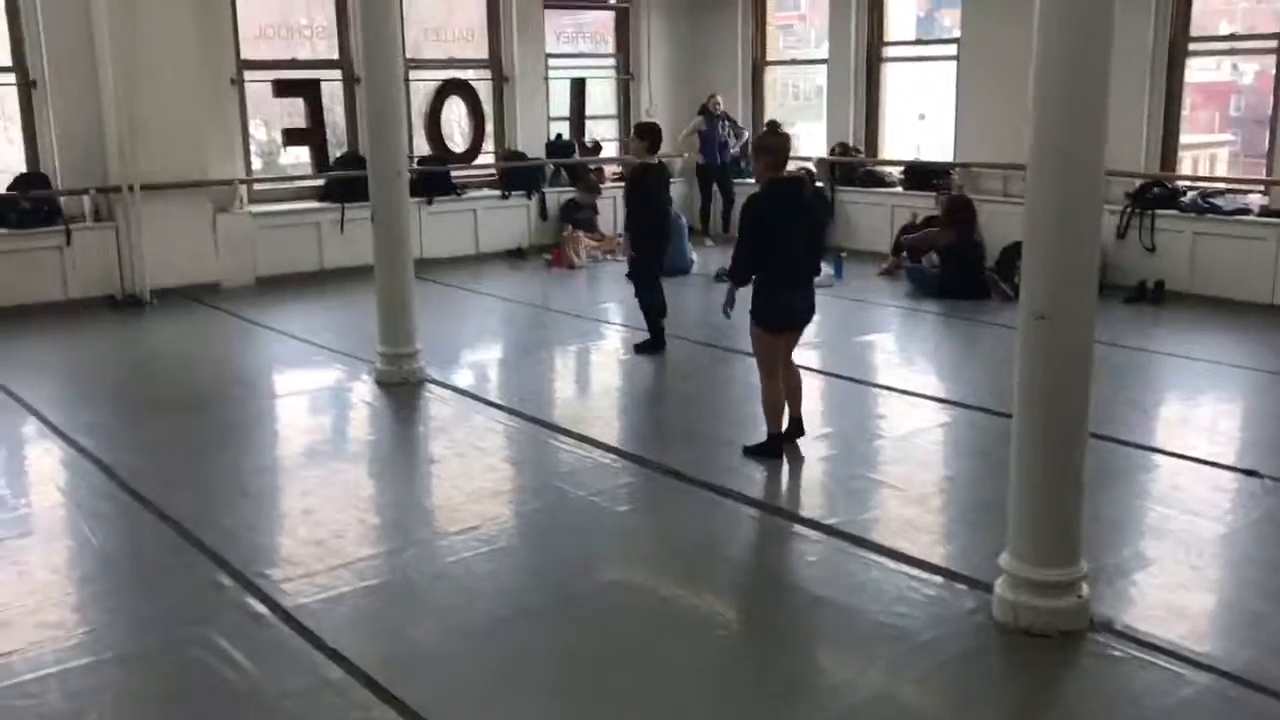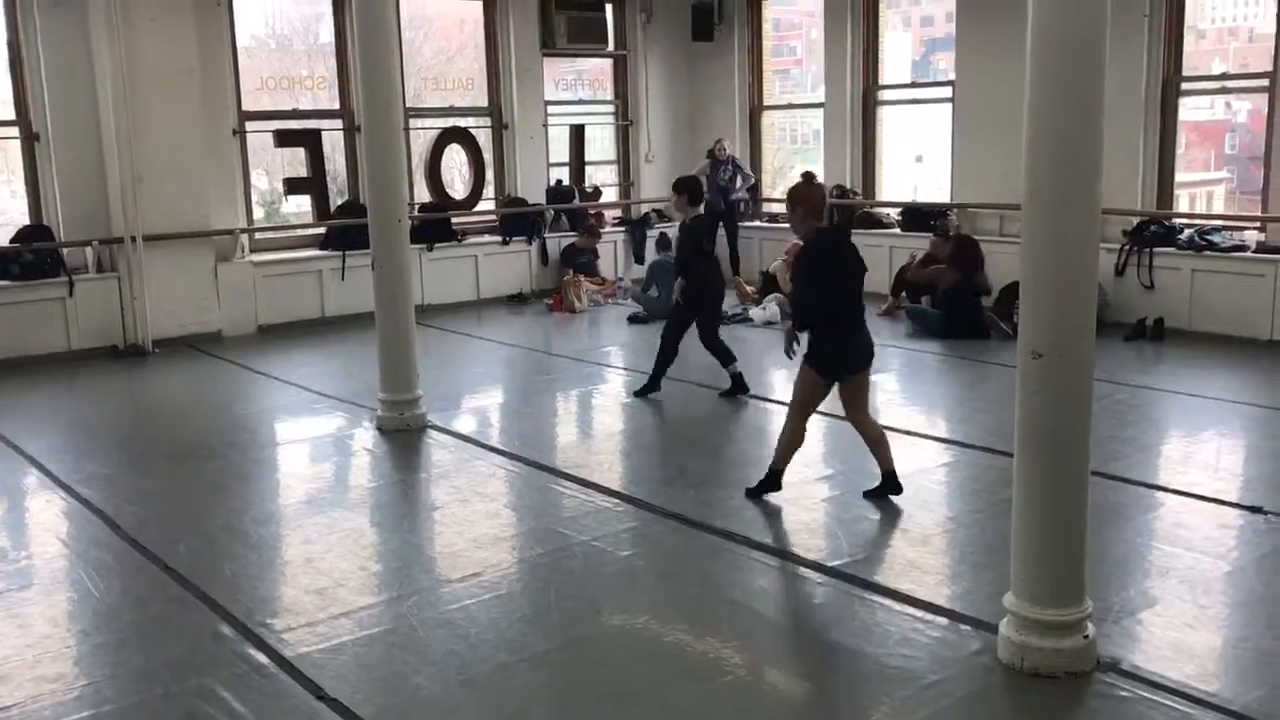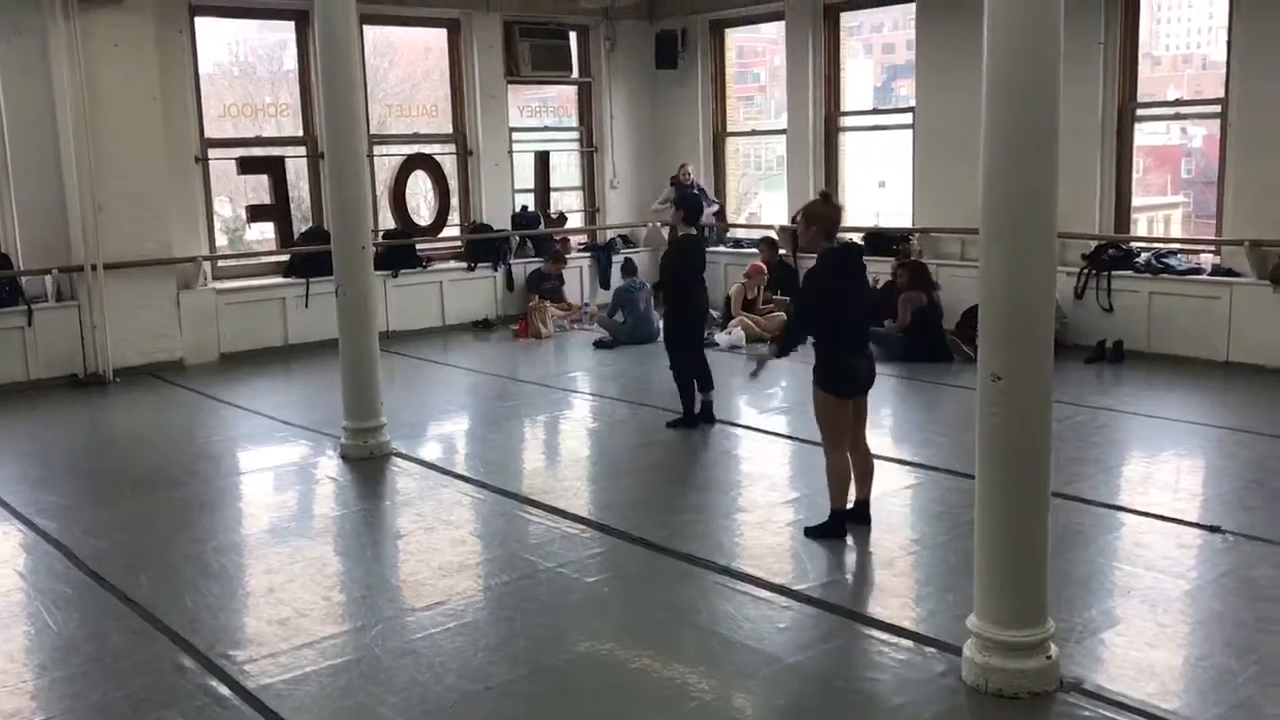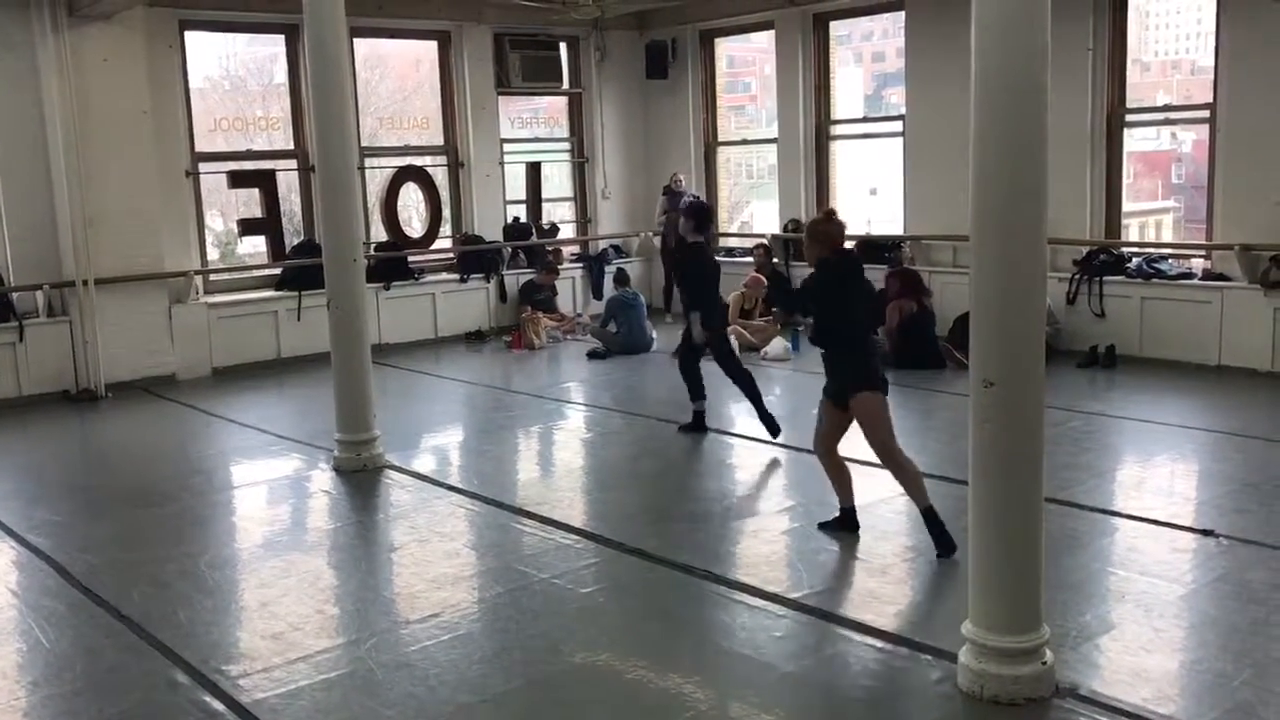
dt=1s
person 1, frame 1
left shoulder: (758, 205)
right shoulder: (809, 196)
left elbow: (746, 254)
right elbow: (817, 242)
left wrist: (732, 288)
left hip: (772, 297)
right hip: (804, 294)
left knee: (770, 374)
right knee: (786, 362)
left ankle: (773, 442)
right ankle: (795, 423)
person 1, frame 2
left shoulder: (809, 255)
right shoulder: (843, 246)
left elbow: (807, 307)
left wrist: (793, 329)
left hip: (828, 347)
right hip: (859, 342)
left knee: (797, 415)
right knee: (859, 415)
left ankle: (772, 479)
right ankle: (889, 478)
person 1, frame 3
left shoulder: (821, 274)
right shoulder: (850, 263)
left elbow: (802, 321)
left wrist: (773, 350)
left hip: (835, 366)
right hip: (861, 361)
left knee: (835, 447)
right knee: (856, 442)
left ankle: (836, 520)
right ankle: (861, 509)
person 1, frame 4
left shoulder: (835, 276)
right shoulder: (850, 280)
left elbow: (805, 302)
left hip: (860, 378)
right hip: (840, 377)
left knee: (889, 454)
right knee: (823, 447)
left ankle: (933, 523)
right ankle: (848, 516)
person 2, frame 1
left shoulder: (639, 172)
right shoulder: (661, 170)
left elbow: (633, 210)
left wrist: (629, 240)
left hip: (646, 237)
right hip: (659, 235)
left knee: (644, 287)
right knee: (651, 284)
left ankle: (656, 339)
right ankle: (658, 335)
person 2, frame 2
left shoulder: (694, 226)
right shoulder: (697, 223)
left elbow: (690, 262)
left wrist: (680, 285)
right wrist: (681, 283)
left hip: (702, 289)
right hip: (711, 287)
left knee: (671, 335)
right knee: (709, 335)
left ankle: (654, 382)
right ankle: (738, 381)
person 2, frame 3
left shoulder: (680, 245)
right shoulder: (696, 242)
left elbow: (671, 280)
left hip: (681, 310)
right hip: (698, 307)
left knee: (680, 362)
right knee: (697, 357)
left ankle: (689, 415)
right ankle: (707, 410)
person 2, frame 4
left shoulder: (689, 251)
right shoulder: (702, 250)
left elbow: (694, 288)
left wrist: (695, 322)
left hip: (705, 317)
right hip: (711, 314)
left knee: (731, 366)
right knee: (687, 363)
left ankle: (763, 414)
right ankle: (698, 418)
